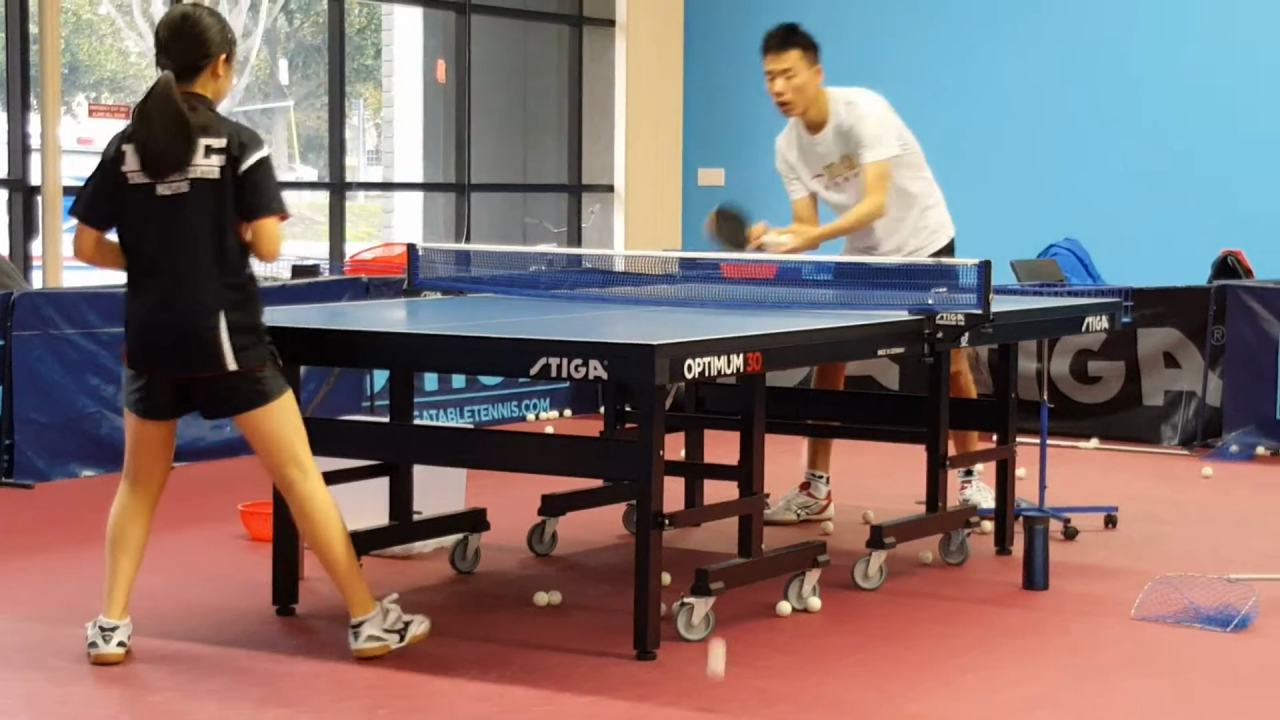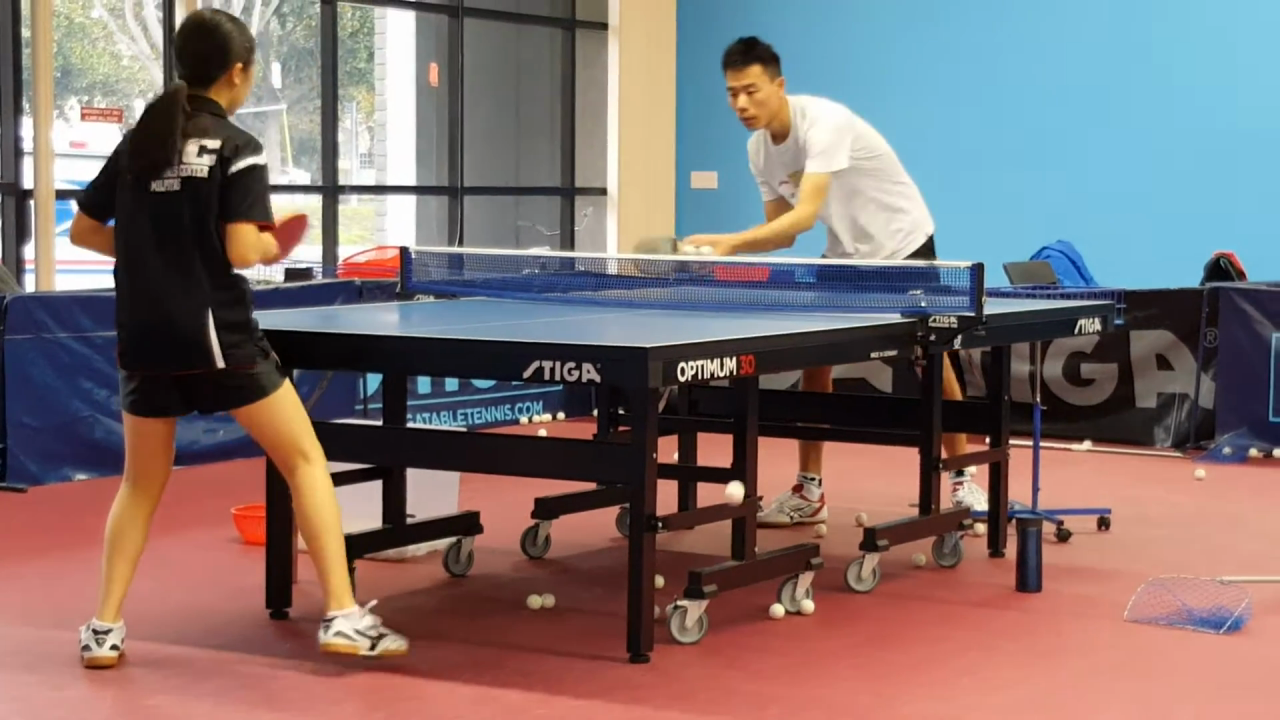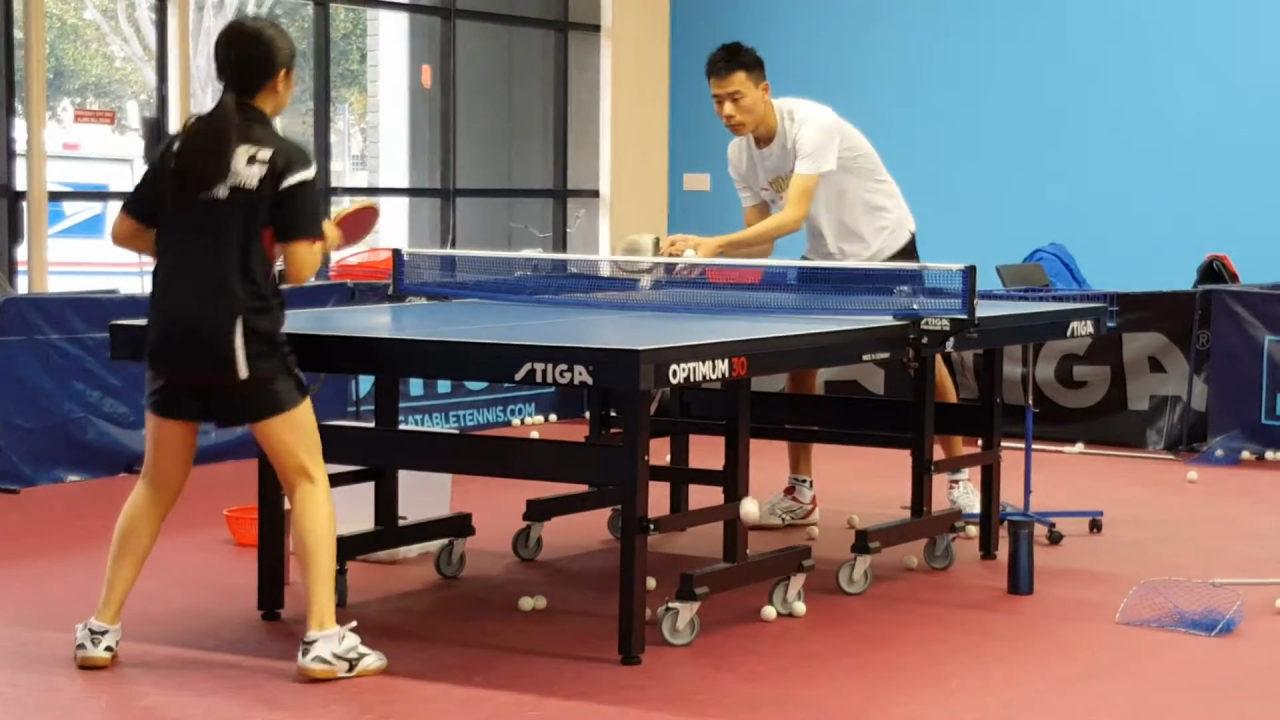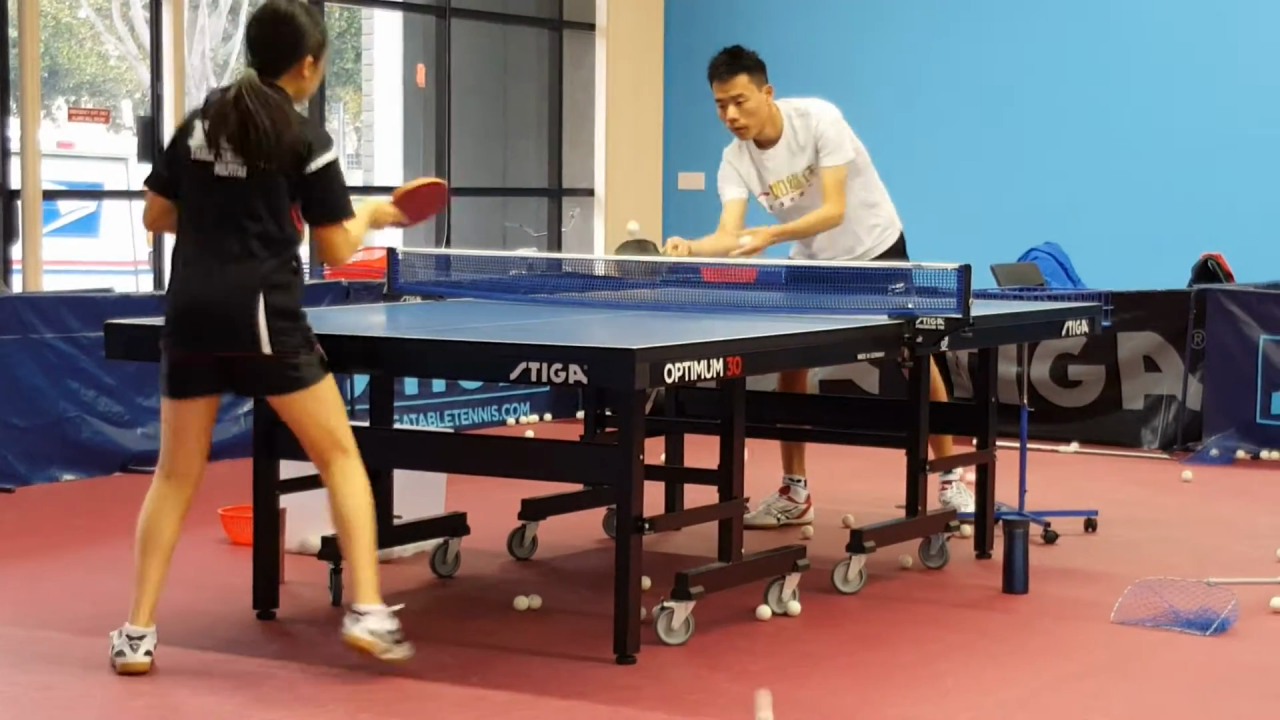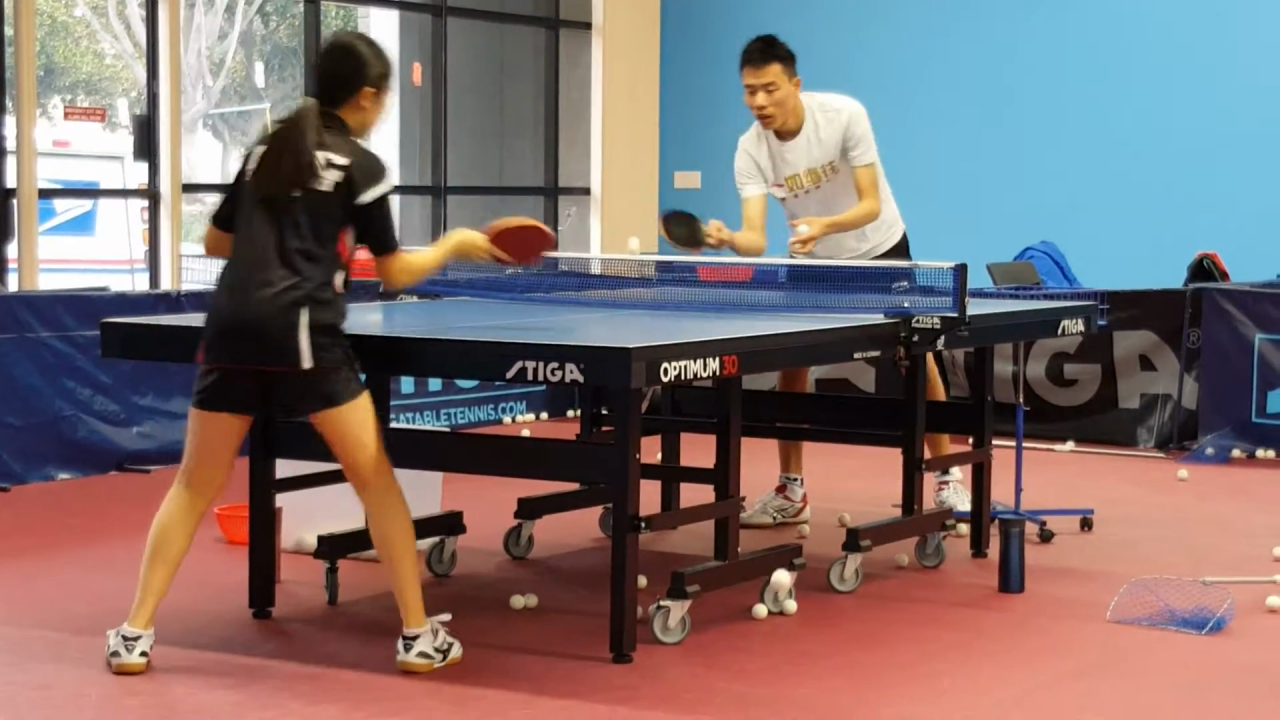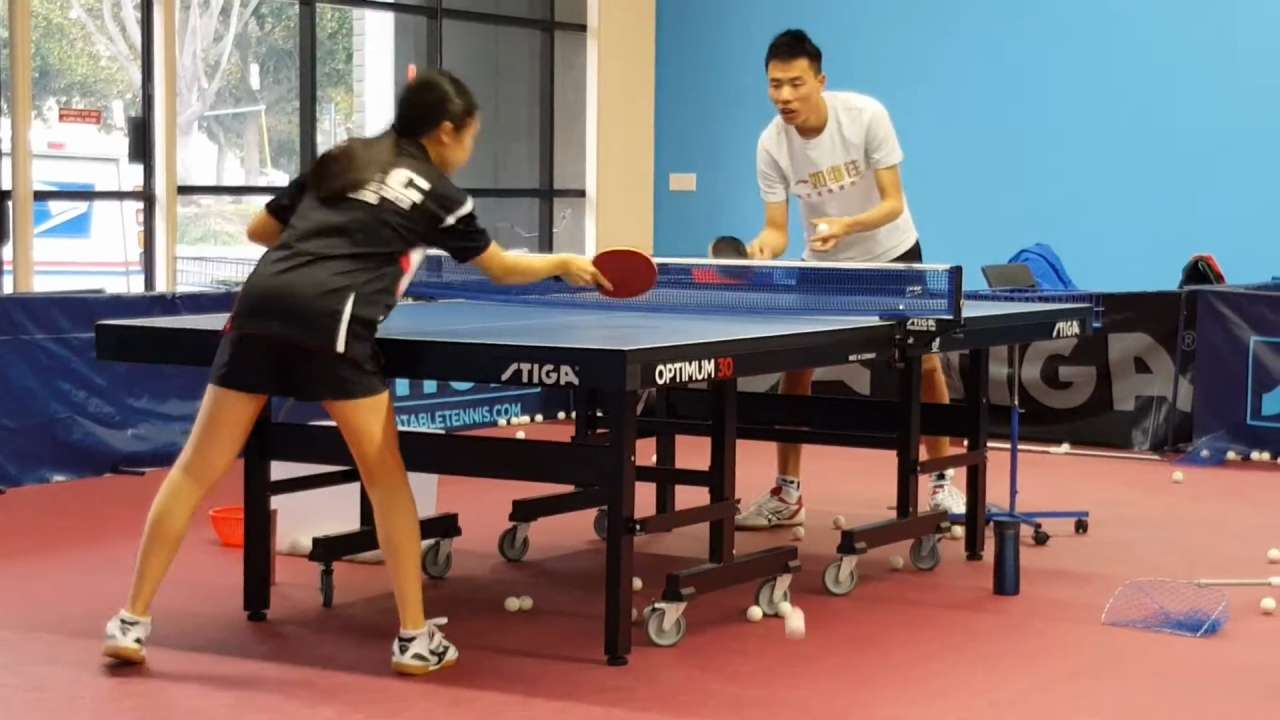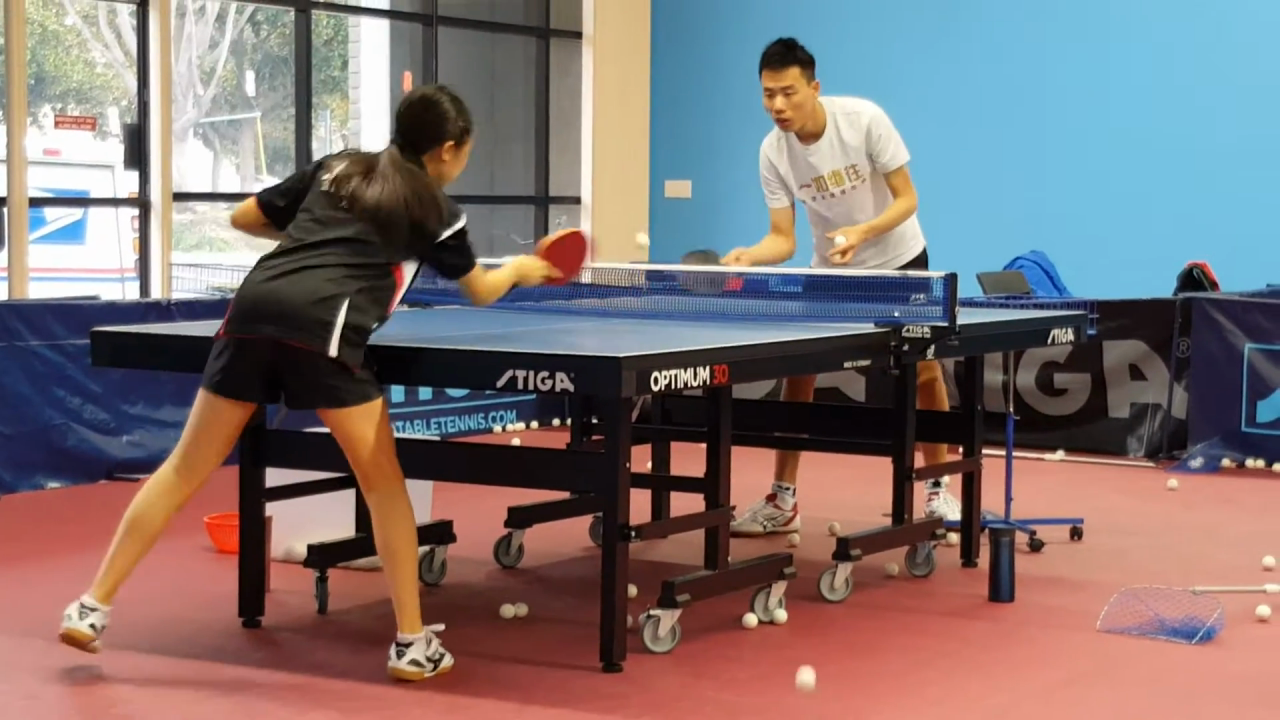
dt=0.2s
person 1, frame 1
left shoulder: (125, 143)
right shoulder: (238, 143)
left elbow: (87, 246)
right elbow: (266, 248)
left hip: (151, 337)
right hip: (223, 335)
left knee: (140, 482)
right knee: (298, 474)
left ankle: (110, 625)
right ankle: (368, 616)
person 1, frame 2
left shoulder: (138, 137)
right shoulder: (237, 148)
left elbow: (84, 230)
right elbow: (245, 253)
right wrist: (276, 237)
left hip: (144, 333)
right hip: (216, 330)
left knee: (141, 482)
right knee: (305, 461)
left ankle: (104, 628)
right ankle: (343, 614)
person 1, frame 3
left shoulder: (181, 145)
right shoulder: (285, 158)
left elbow: (126, 233)
right elbow: (300, 268)
right wrist: (326, 240)
left hip: (173, 335)
right hip: (242, 338)
left knee: (157, 484)
right knee: (308, 481)
left ankle: (100, 627)
right ankle: (324, 637)
person 1, frame 4
left shoulder: (201, 120)
right shoulder: (305, 138)
left elbow: (155, 213)
right elbow: (337, 250)
right wrist: (371, 214)
left hip: (191, 313)
right hip: (262, 315)
left knee: (176, 476)
right knee: (340, 457)
left ankle: (136, 634)
right ankle: (369, 610)
person 1, frame 5
left shoulder: (268, 151)
right shoulder: (360, 167)
left elbow: (215, 241)
right elbow: (395, 273)
right wrist: (459, 244)
left hip: (230, 329)
right hip: (300, 332)
left knee: (195, 487)
right knee: (375, 479)
left ankle: (134, 634)
right ankle: (418, 634)
person 1, frame 6
left shoulder: (342, 159)
right shoulder: (437, 193)
left elbow: (260, 228)
right elbow: (499, 268)
right wrist: (564, 263)
left hip: (262, 305)
right hip: (332, 320)
left knee: (197, 467)
right knee: (385, 477)
left ankle: (130, 619)
right ankle: (416, 635)
person 1, frame 7
left shoulder: (334, 167)
right shoulder: (436, 209)
left elbow: (245, 217)
right elbow: (475, 284)
right wrist: (519, 269)
left hip: (256, 311)
right hip: (325, 329)
left knee: (185, 466)
right knee: (384, 484)
left ankle: (94, 607)
right ankle: (412, 642)
person 2, frame 1
left shoulder: (866, 111)
right shoulder: (787, 147)
left elbow: (877, 202)
right elbow: (810, 231)
left wrist: (808, 235)
right wrist: (775, 239)
left hip: (924, 247)
right hip: (862, 256)
left knee: (951, 363)
right knee: (828, 361)
left ankle: (969, 477)
right ankle: (816, 487)
person 2, frame 2
left shoulder: (824, 122)
right shoulder: (758, 149)
left elbow: (804, 216)
right elbow: (782, 233)
left wrist: (731, 243)
right wrist: (721, 243)
left hip: (903, 244)
right hip: (846, 254)
right knee: (814, 361)
left ankle: (962, 477)
right ankle: (809, 490)
person 2, frame 3
left shoulder: (811, 122)
right shoulder: (739, 155)
left elbow: (795, 216)
right elbow: (759, 242)
left wrist: (716, 244)
right wrist: (699, 246)
left hip: (887, 246)
right hip: (826, 258)
right knee: (800, 363)
left ankle: (959, 477)
right ankle: (800, 492)
person 2, frame 4
left shoulder: (819, 118)
right shoulder: (735, 159)
left elbow: (836, 209)
right elbow: (727, 237)
left wrist: (768, 233)
right wrist: (691, 249)
left hip: (875, 247)
right hip: (811, 262)
right knee: (791, 364)
left ankle: (950, 476)
right ankle: (795, 492)
person 2, frame 5
left shoulder: (844, 114)
right shoulder: (750, 149)
left elbow: (873, 205)
right elbow: (754, 235)
left wrist: (824, 226)
right wrist: (726, 237)
left hip: (880, 248)
right hip: (814, 261)
right knee: (792, 363)
left ankle: (946, 478)
right ankle: (790, 491)
person 2, frame 6
left shoulder: (866, 114)
right shoulder: (771, 145)
left elbow: (893, 202)
right elbow: (777, 230)
left wrist: (846, 225)
right wrist: (761, 247)
left hip: (891, 253)
right hip: (824, 263)
left knee: (925, 365)
right knee: (796, 367)
left ankle: (942, 481)
right ankle: (787, 493)
person 2, frame 7
left shoulder: (865, 118)
right shoulder: (773, 153)
left elbow: (906, 200)
right elbow: (783, 240)
left wrist: (860, 233)
right wrist: (747, 255)
left hip: (898, 260)
right hip: (830, 270)
left knee: (926, 372)
right knee: (798, 372)
left ankle: (938, 488)
right ankle: (783, 500)
